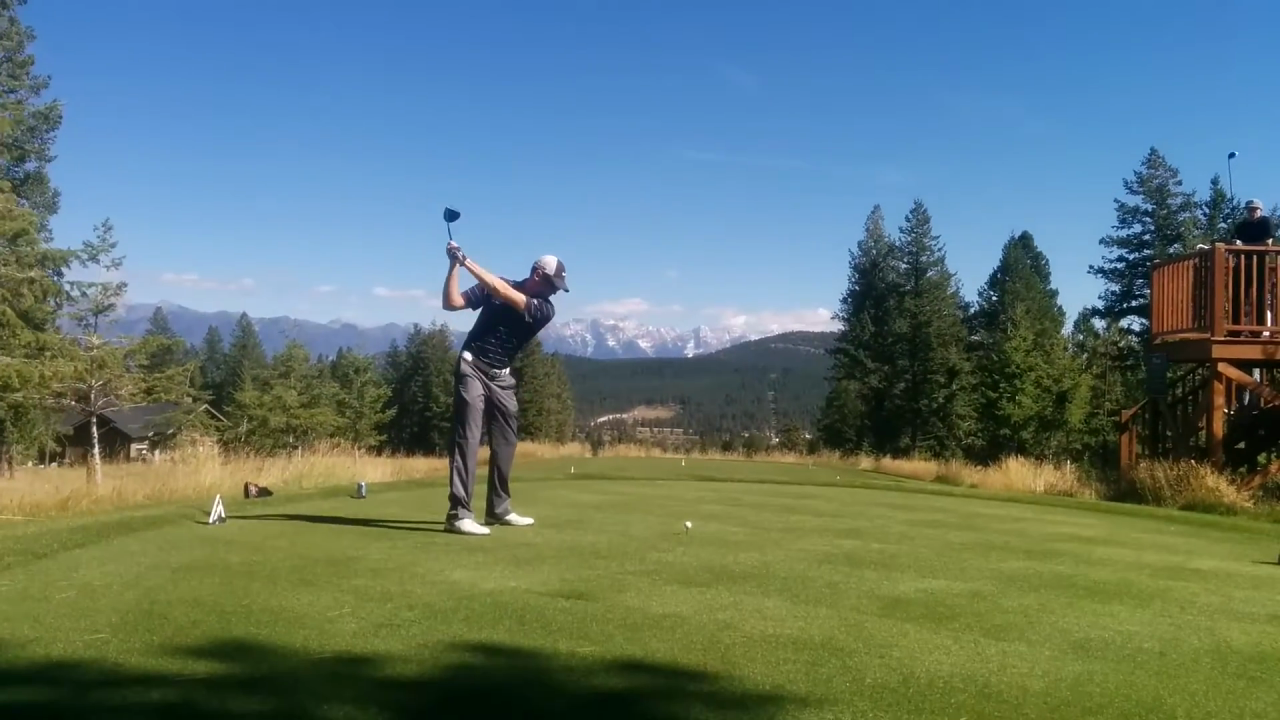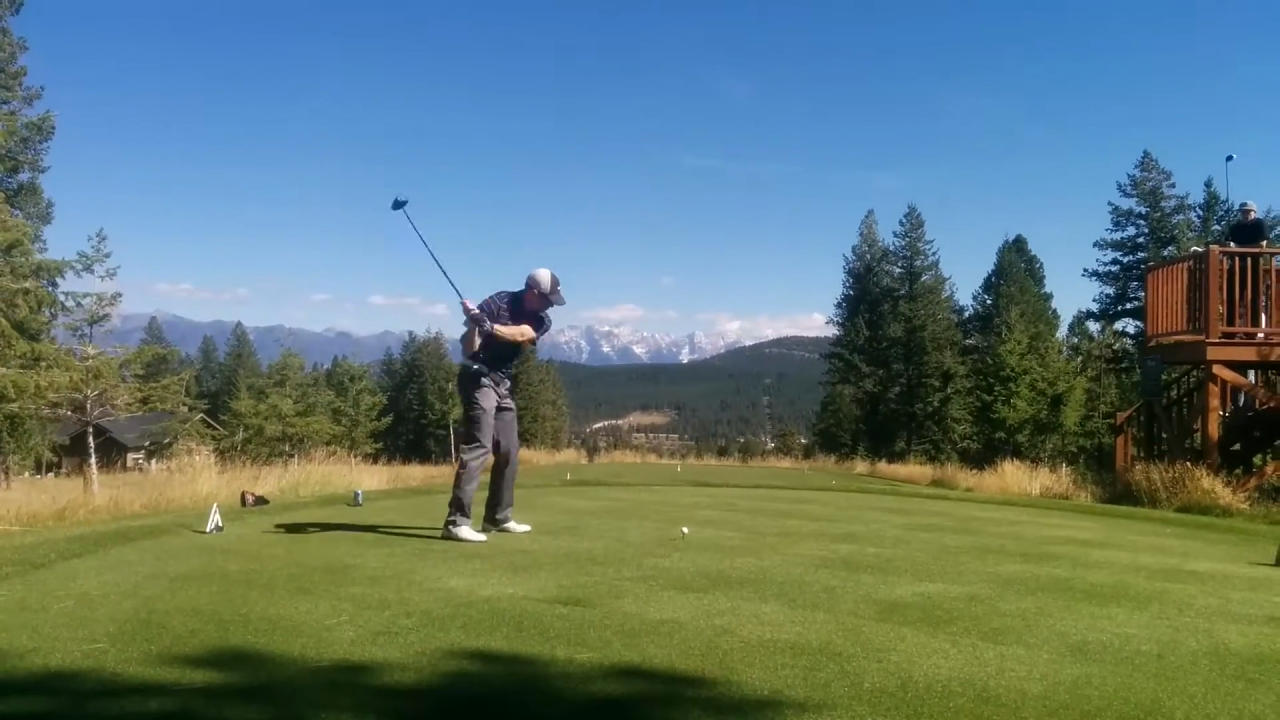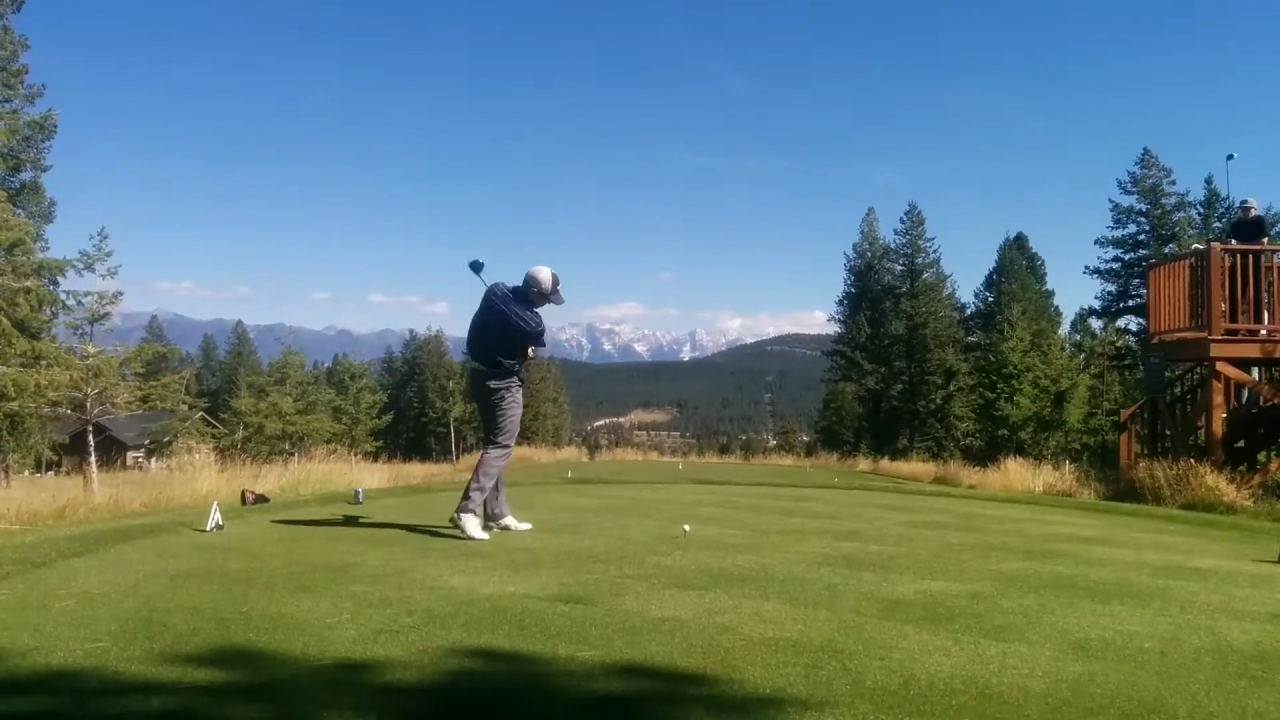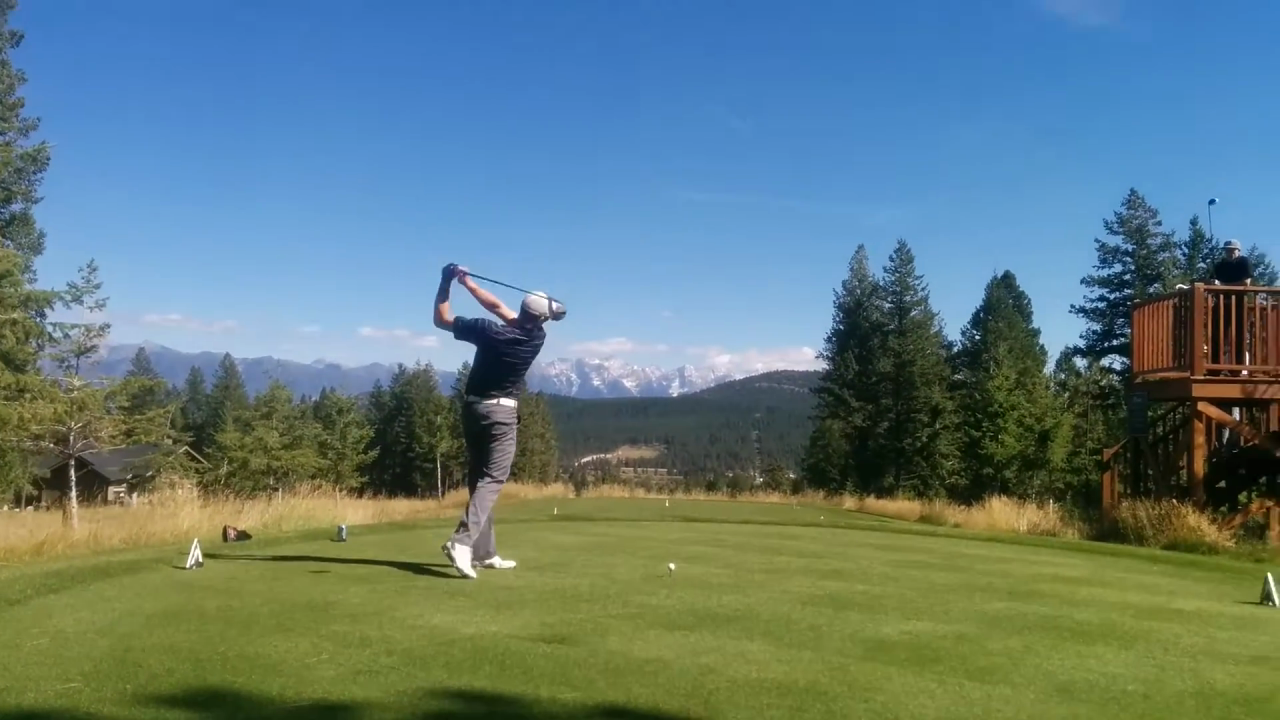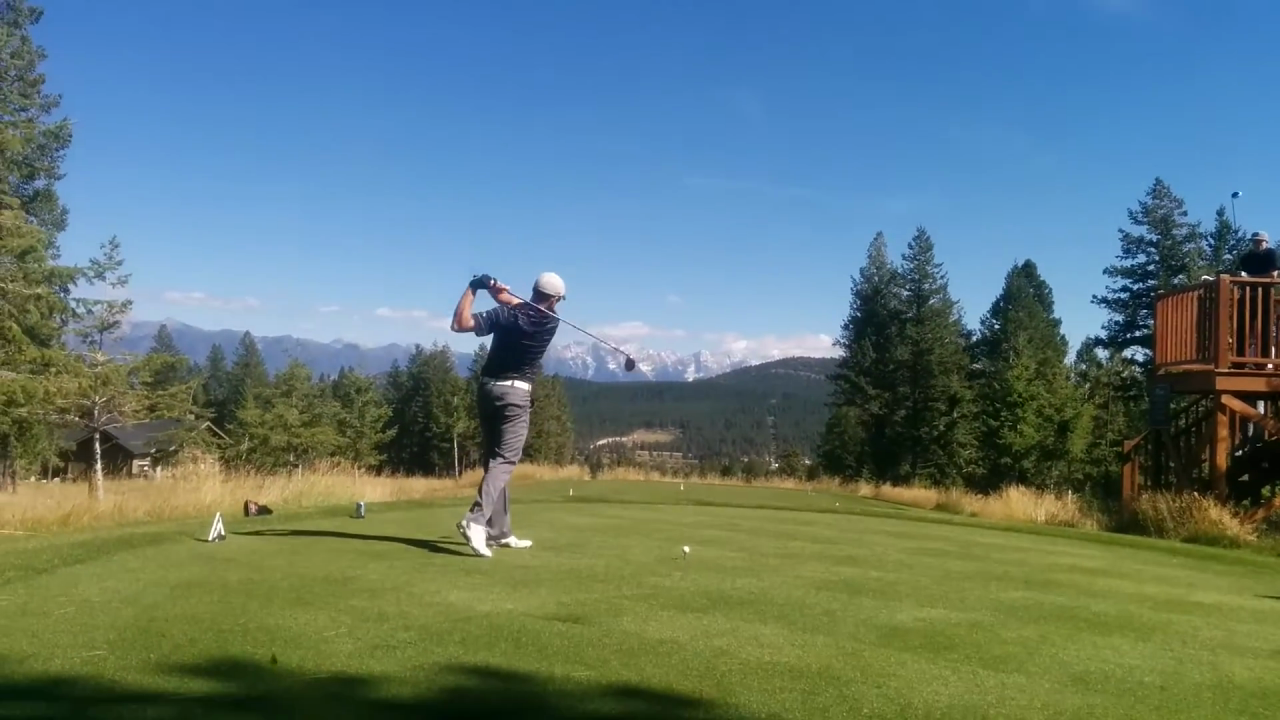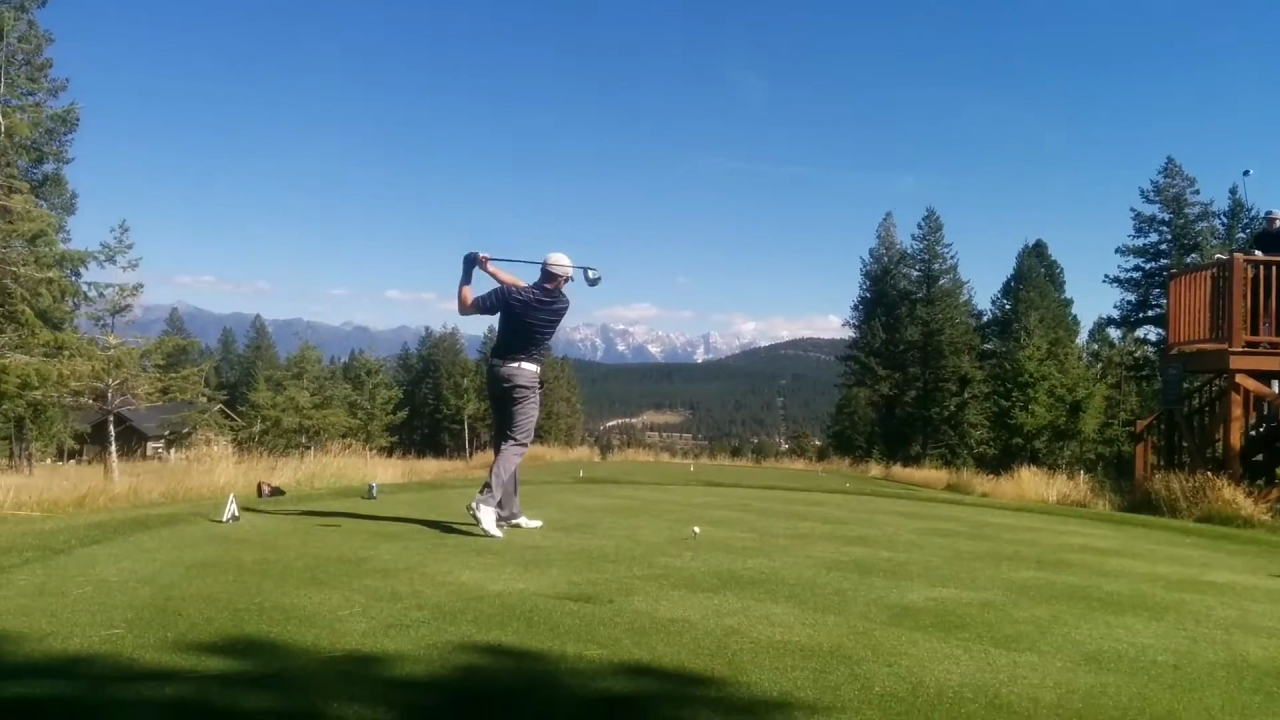
dt=0.2s
person 1, frame 1
left shoulder: (544, 310)
right shoulder: (494, 286)
left elbow: (504, 293)
right elbow: (450, 303)
left wrist: (468, 263)
right wrist: (454, 265)
left hip: (501, 376)
right hip: (472, 368)
left knee: (505, 443)
right knee: (467, 440)
left ankle: (499, 509)
right ankle: (459, 514)
person 1, frame 2
left shoulder: (542, 320)
right shoulder: (496, 303)
left elbow: (517, 334)
right elbow: (468, 347)
left wrist: (488, 325)
right wrist: (475, 325)
left hip: (501, 382)
right hip: (478, 378)
left knee: (508, 451)
right knee: (478, 447)
left ankle: (498, 516)
right ankle: (457, 521)
person 1, frame 3
left shoulder: (497, 290)
right shoulder: (532, 322)
right elbow: (533, 349)
right wrist: (526, 350)
left hip: (478, 375)
right hip: (502, 382)
left knee: (496, 444)
right knee: (499, 447)
left ankle: (497, 514)
right ankle: (467, 511)
person 1, frame 4
left shoulder: (488, 331)
right shoulder: (537, 337)
left elbow: (441, 319)
right elbow: (501, 308)
left wrist: (448, 281)
right wrist: (467, 281)
left hip: (472, 408)
right hip: (502, 413)
left knee: (480, 479)
right knee: (492, 480)
left ankle: (482, 552)
right ankle: (462, 541)
person 1, frame 5
left shoulder: (506, 316)
right shoulder: (552, 321)
left elbow: (459, 324)
left wrist: (473, 288)
right wrist: (495, 287)
left hip: (488, 390)
right hip: (515, 394)
left knee: (495, 459)
right knee: (505, 461)
left ankle: (499, 531)
right ankle: (476, 520)
person 1, frame 6
left shoulder: (509, 295)
right shoulder: (562, 304)
left elbow: (465, 307)
left wrist: (468, 271)
right wrist: (489, 267)
left hip: (497, 372)
right hip: (524, 376)
left knee: (504, 441)
right knee: (517, 443)
left ankle: (509, 512)
right ankle: (486, 501)
